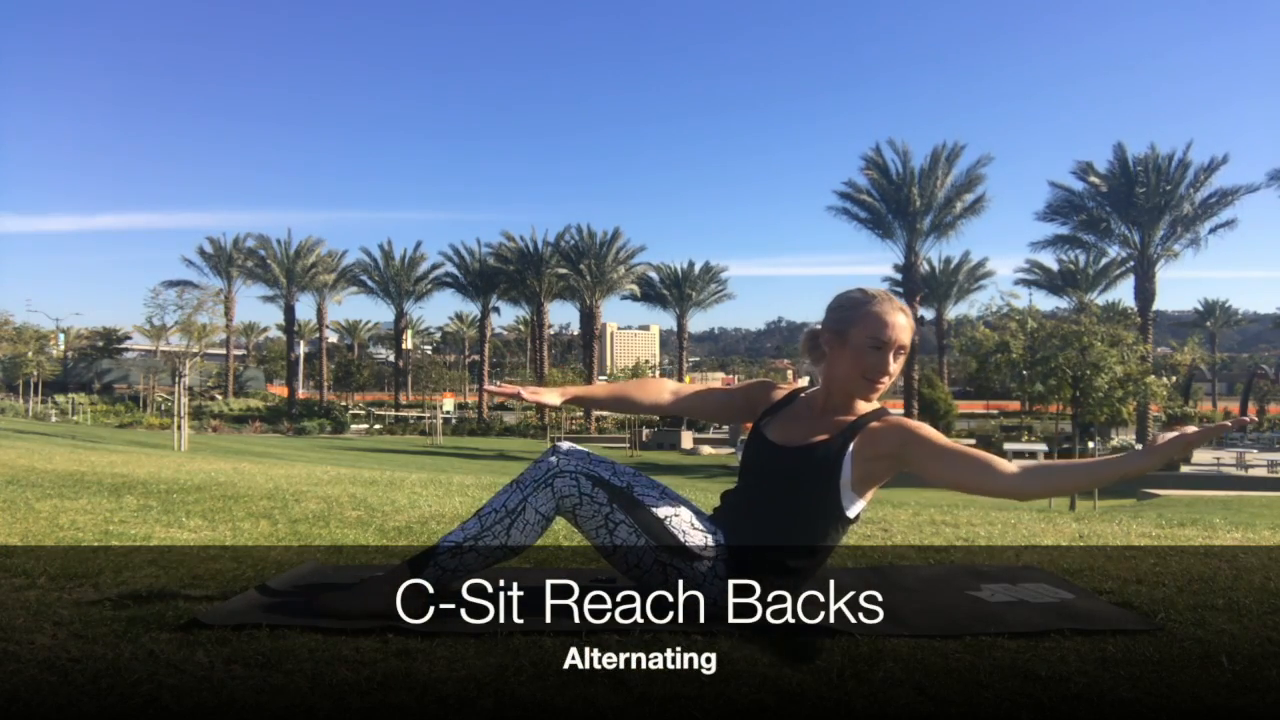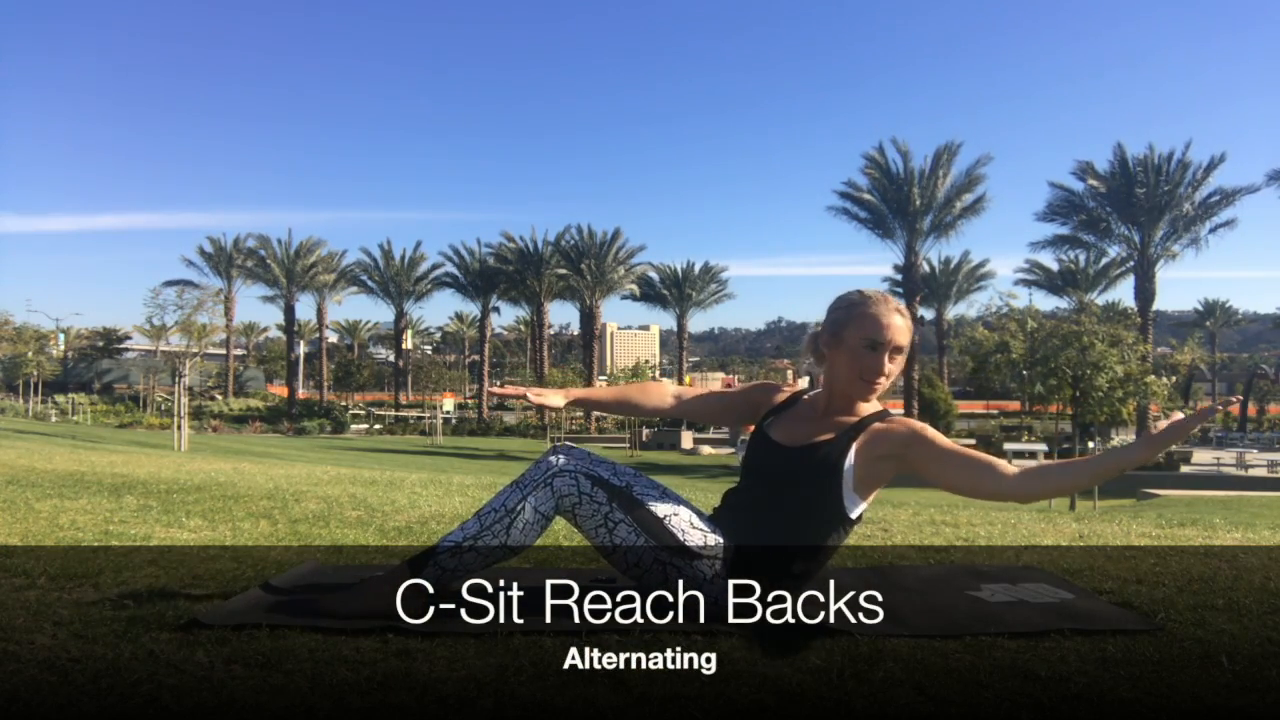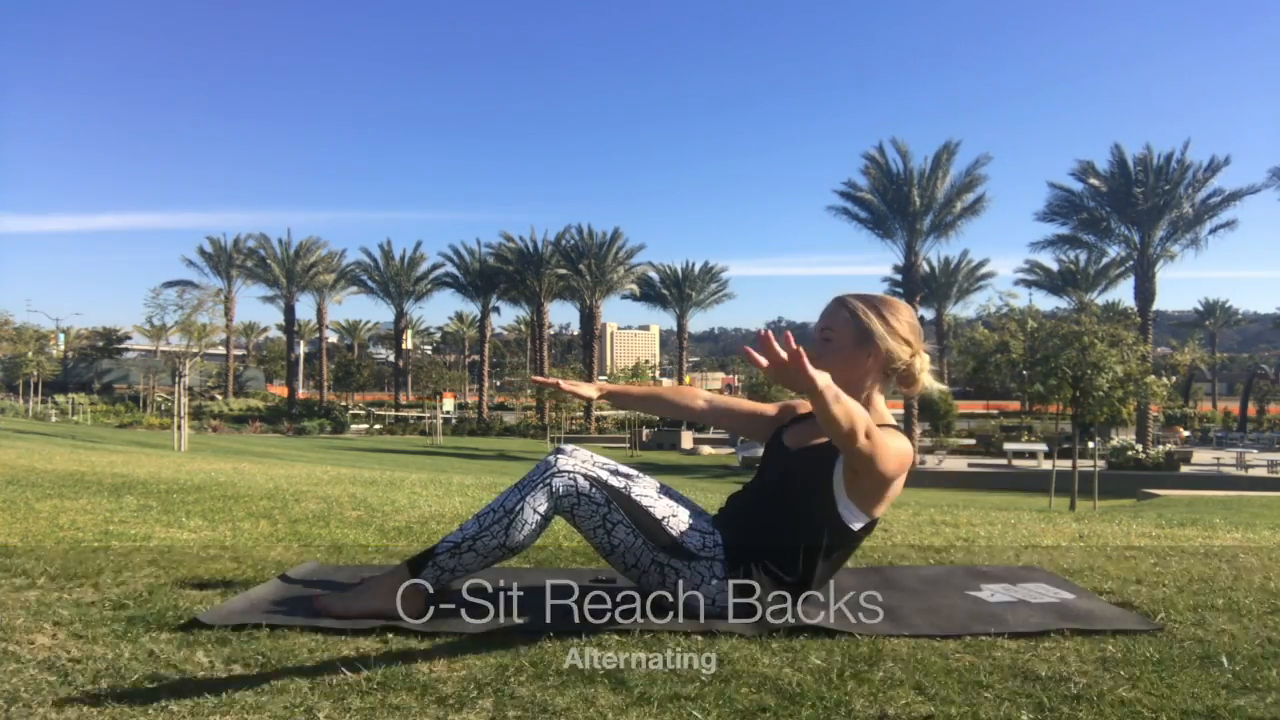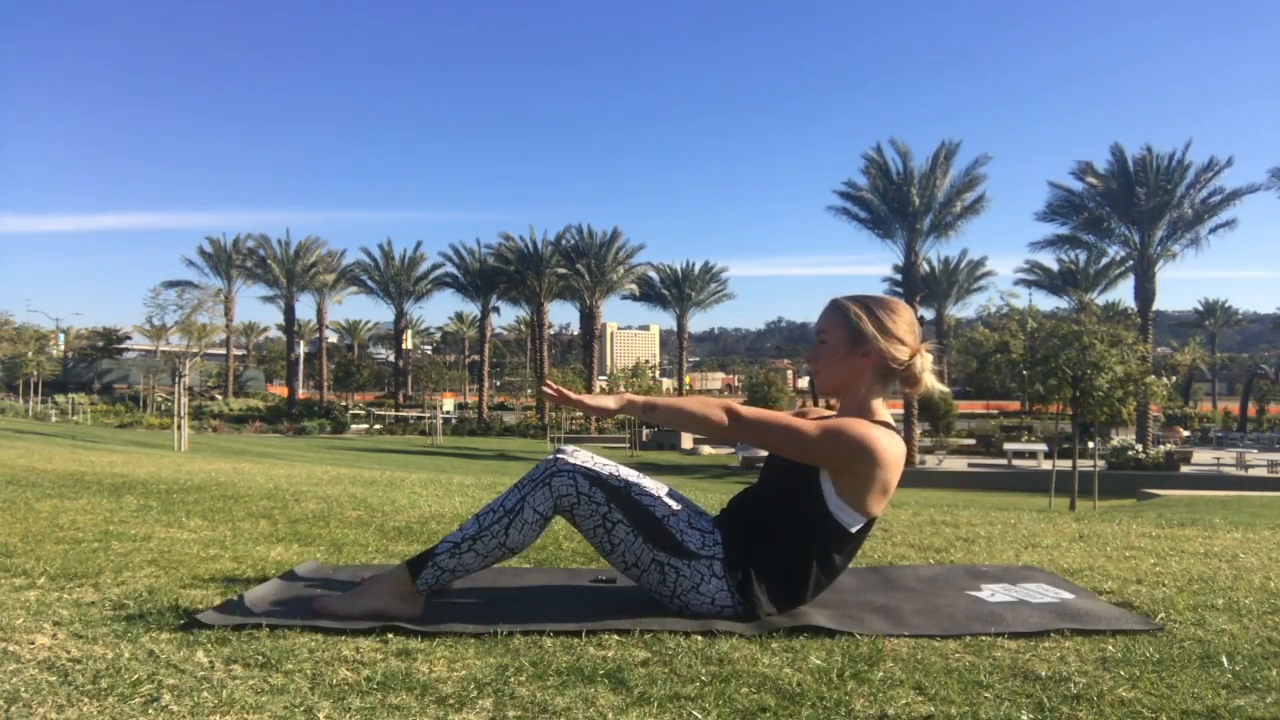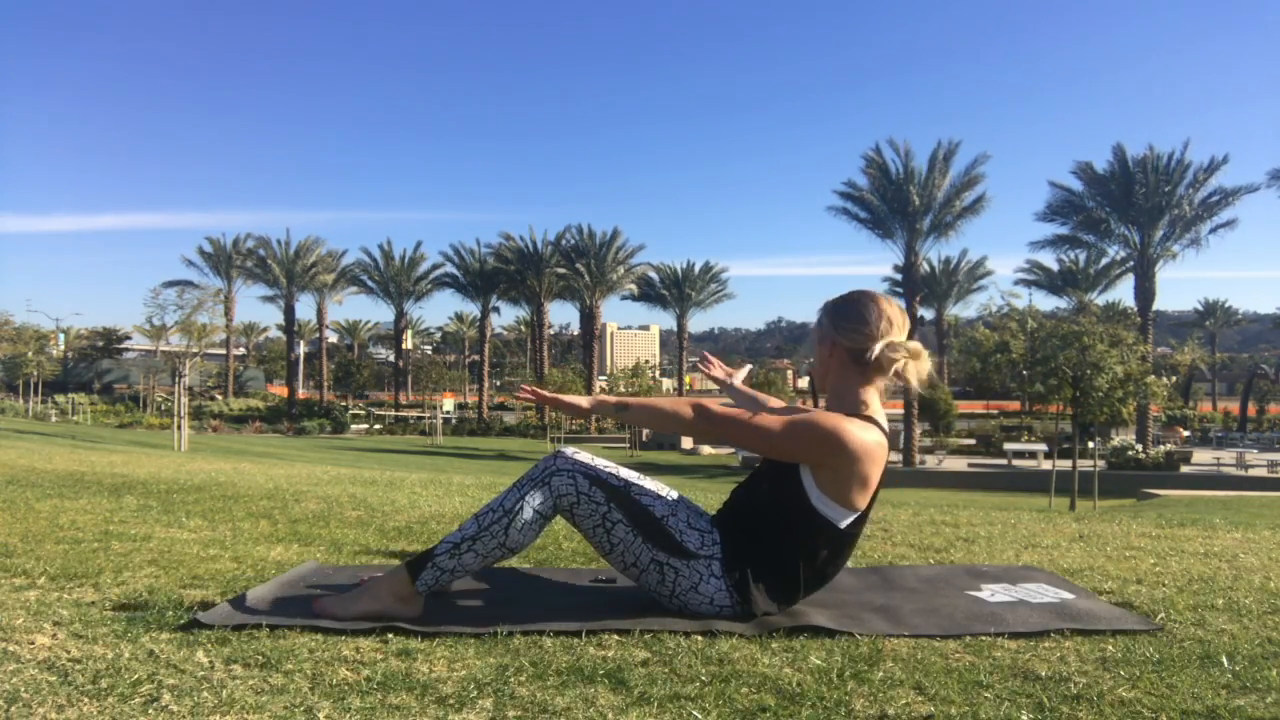
dt=0.4s
person 1, frame 1
left shoulder: (889, 438)
right shoulder: (774, 400)
left elbow: (1018, 478)
right elbow: (669, 396)
left wrist: (1153, 454)
right wrist: (567, 393)
left hip: (739, 586)
right hip: (713, 557)
left knee: (560, 475)
right knee: (565, 462)
left ankle: (414, 585)
right ankle: (426, 576)
person 1, frame 2
left shoulder: (889, 440)
right shoulder: (777, 403)
left elbow: (1016, 481)
right elbow: (672, 398)
left wrist: (1143, 449)
right wrist: (569, 394)
left hip: (737, 585)
right hip: (711, 556)
left knee: (561, 478)
right knee: (565, 464)
left ankle: (414, 584)
right ankle: (423, 575)
person 1, frame 3
left shoulder: (887, 449)
right shoulder: (803, 419)
left elbow: (862, 432)
right elbow: (700, 407)
left wrist: (821, 387)
right wrist: (603, 391)
left hip: (736, 586)
right hip: (719, 553)
left knee: (562, 476)
right knee: (571, 464)
left ankle: (409, 587)
right ankle: (419, 576)
person 1, frame 4
left shoulder: (870, 444)
right shoulder: (833, 425)
left elbow: (734, 422)
right elbow: (736, 419)
left wrist: (624, 404)
right wrist: (625, 402)
left hip: (728, 583)
right hip: (724, 556)
left knee: (562, 478)
right knee: (568, 465)
left ankle: (408, 585)
right ankle: (419, 574)
person 1, frame 5
left shoulder: (843, 436)
right shoulder: (855, 423)
left elbow: (709, 422)
right elbow: (781, 416)
left wrist: (597, 405)
right wrist: (739, 388)
left hip: (725, 583)
right hip: (731, 561)
left knee: (560, 475)
right knee: (567, 471)
left ankle: (408, 587)
right ankle: (416, 577)
